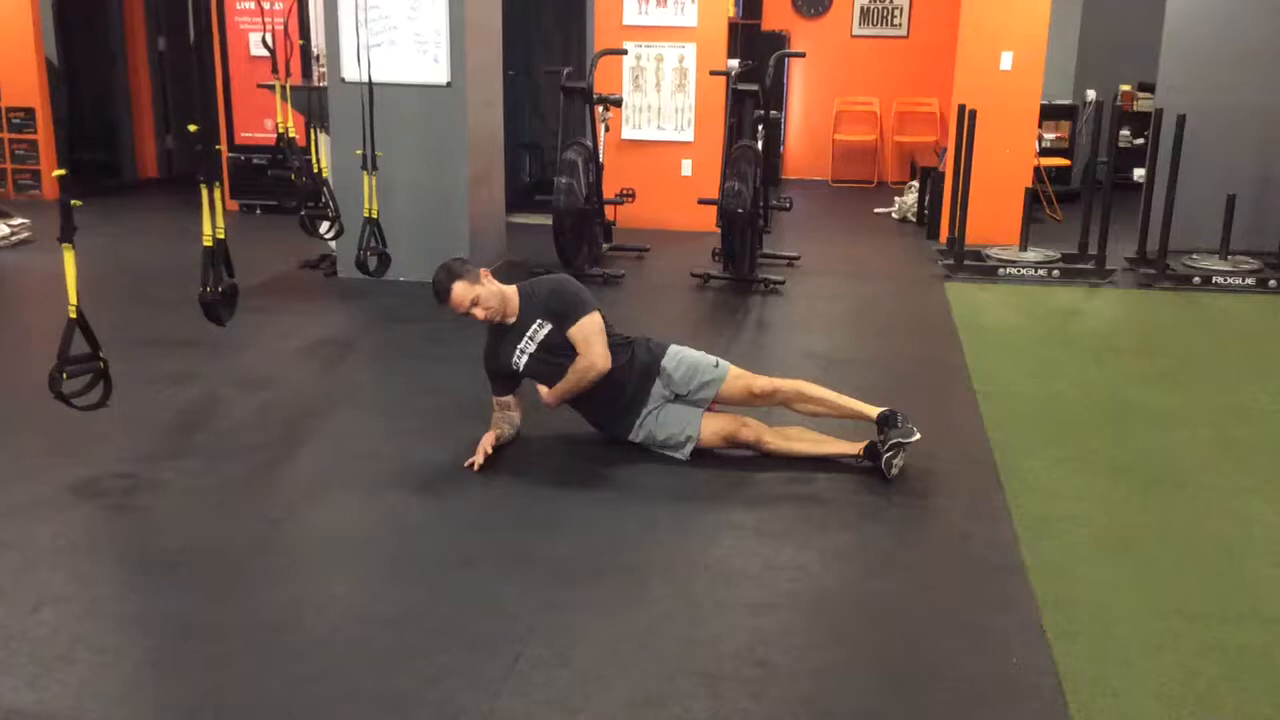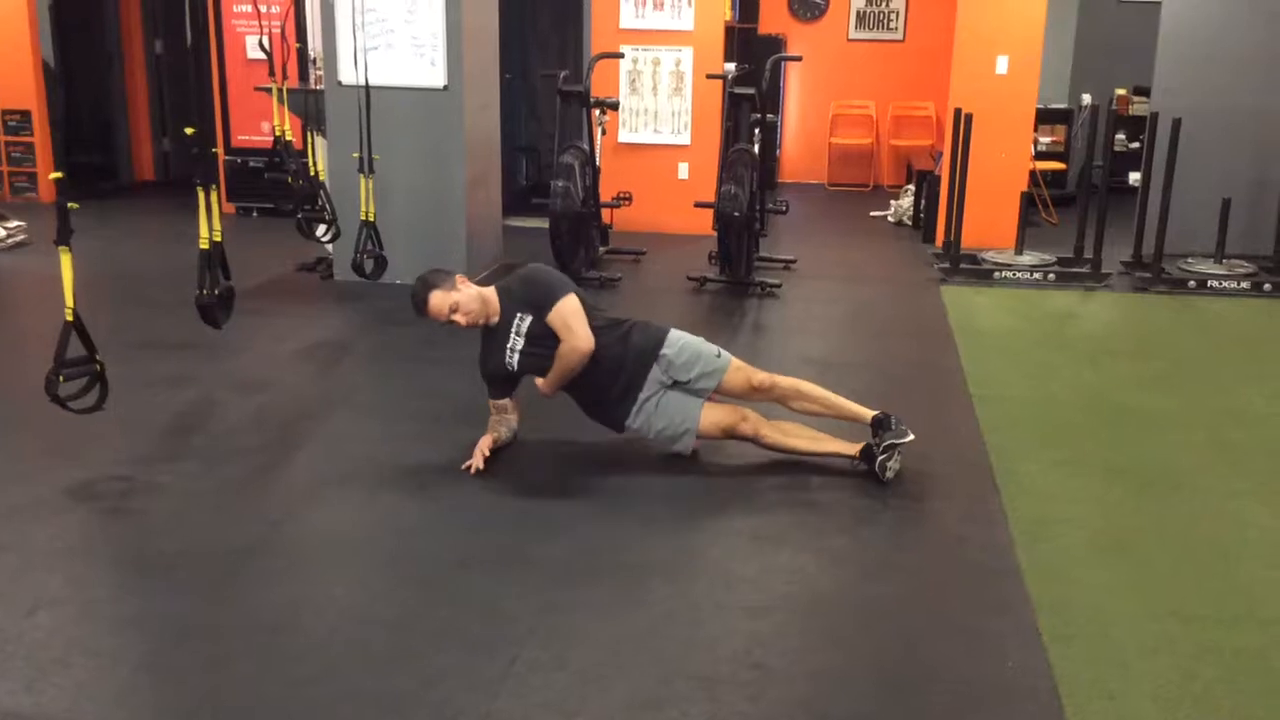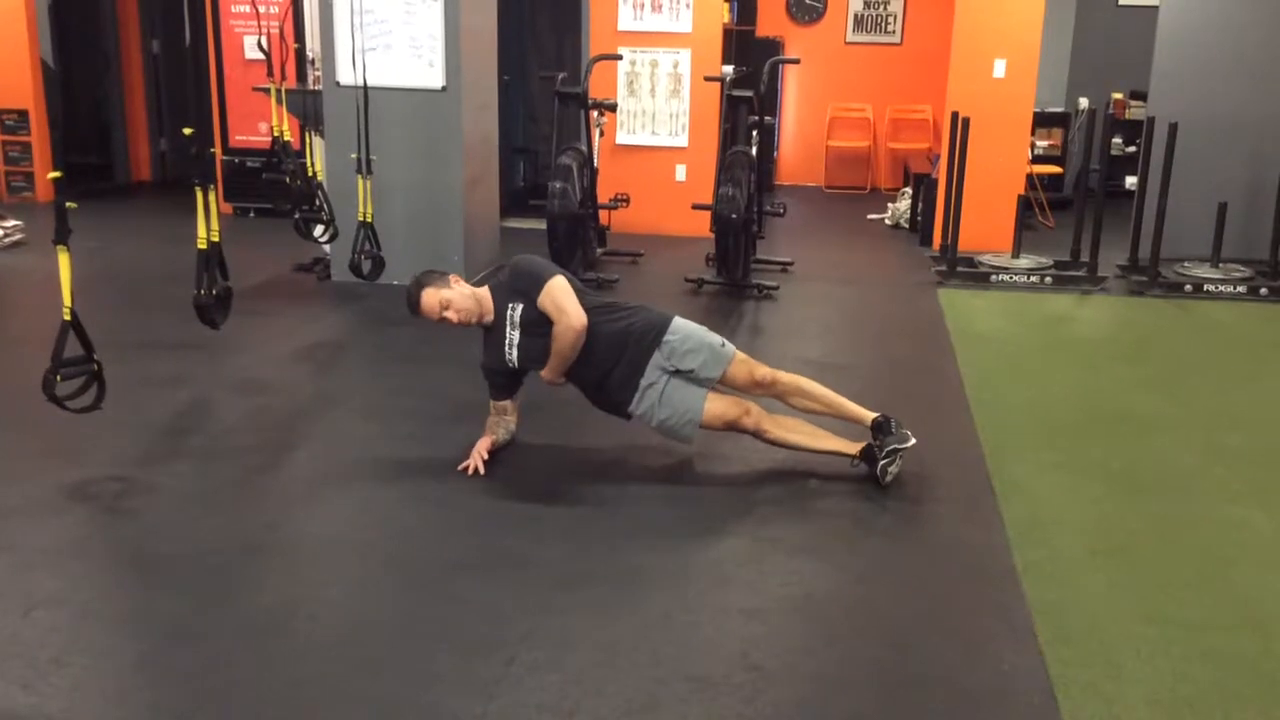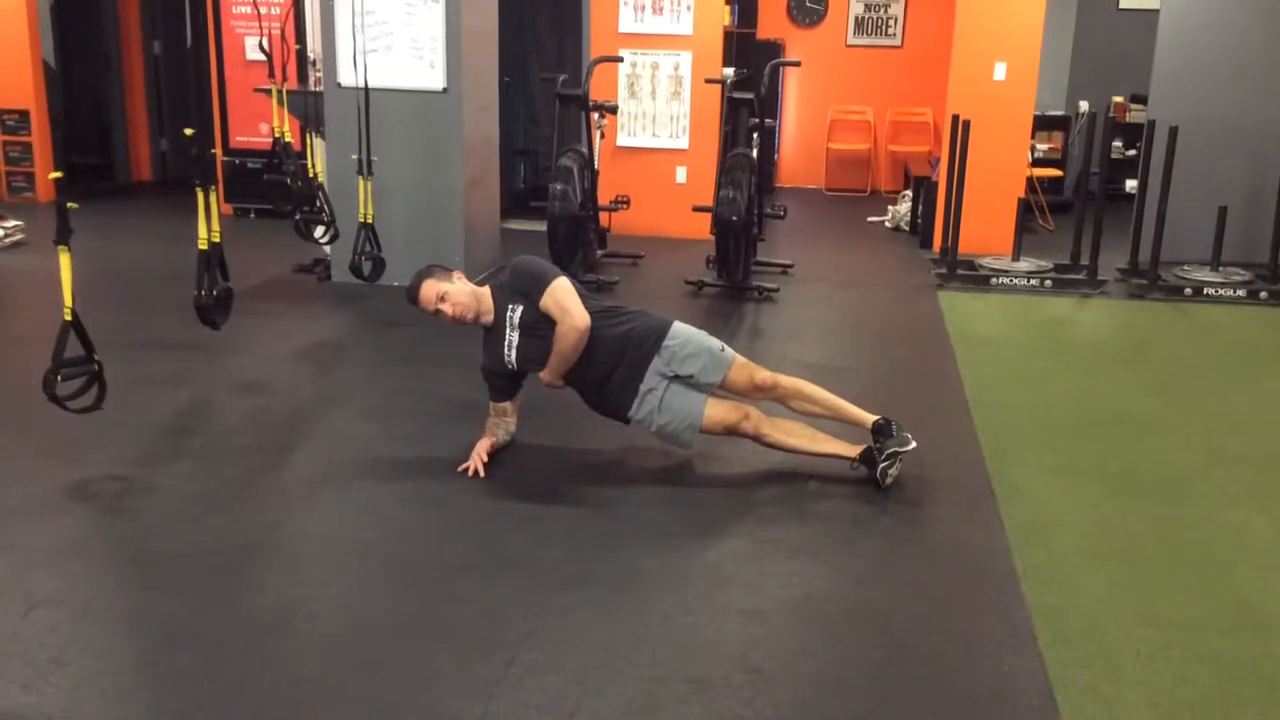
dt=0.4s
person 1, frame 1
left shoulder: (555, 292)
right shoulder: (498, 353)
left elbow: (597, 361)
right elbow: (508, 411)
left wrist: (554, 394)
right wrist: (493, 435)
left hip: (654, 367)
right hip: (634, 420)
left knee: (762, 389)
right knee: (745, 433)
left ankle: (881, 415)
right ankle: (867, 451)
person 1, frame 2
left shoulder: (530, 282)
right shoulder: (493, 356)
left elbow: (581, 343)
right elbow: (506, 414)
left wrist: (549, 383)
right wrist: (490, 438)
left hip: (653, 352)
right hip: (632, 405)
left knee: (760, 385)
right knee: (743, 425)
left ankle: (876, 420)
right ankle: (864, 452)
person 1, frame 3
left shoulder: (519, 273)
right shoulder: (496, 356)
left elbow: (574, 322)
right elbow: (505, 415)
left wrist: (553, 372)
right wrist: (488, 441)
left hip: (655, 339)
right hip: (638, 389)
left knee: (762, 379)
right knee: (744, 416)
left ankle: (875, 423)
right ankle: (864, 451)
person 1, frame 4
left shoulder: (521, 275)
right shoulder: (495, 357)
left elbow: (578, 322)
right elbow: (505, 417)
left wrist: (553, 374)
right wrist: (487, 442)
left hip: (655, 343)
right hip: (638, 396)
left knee: (763, 384)
right knee: (746, 422)
left ankle: (877, 426)
right ankle: (864, 455)
